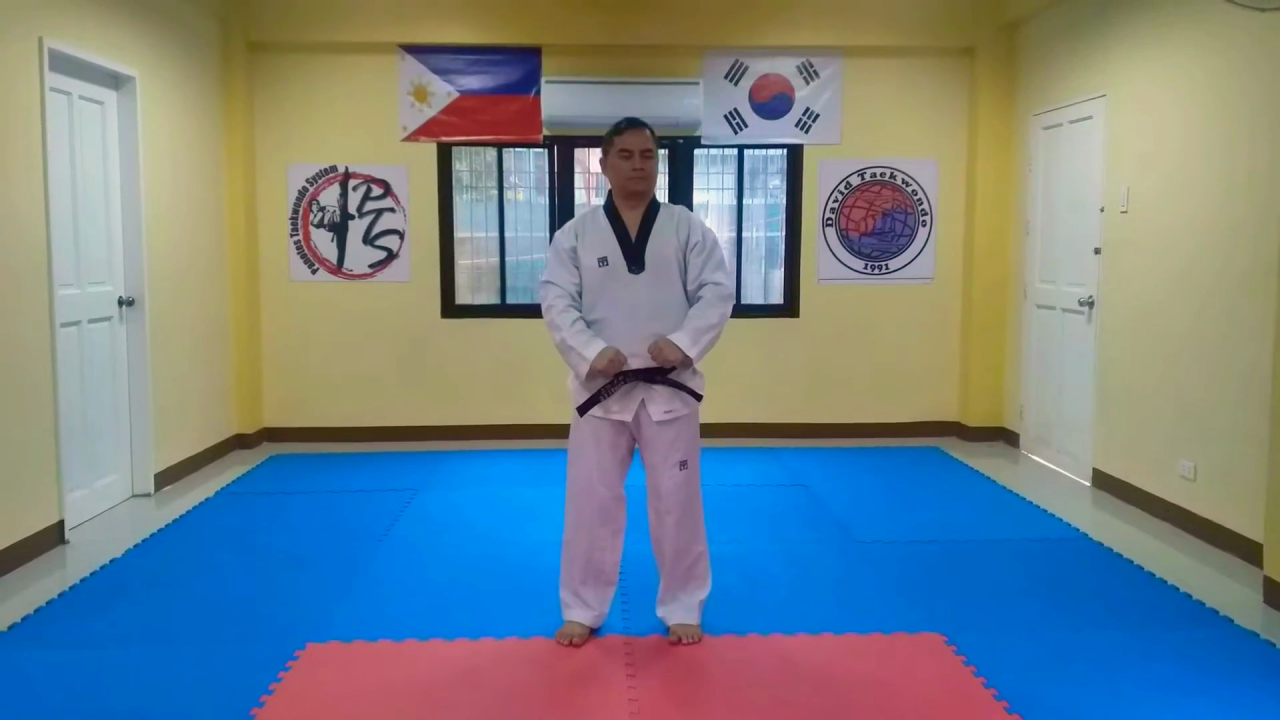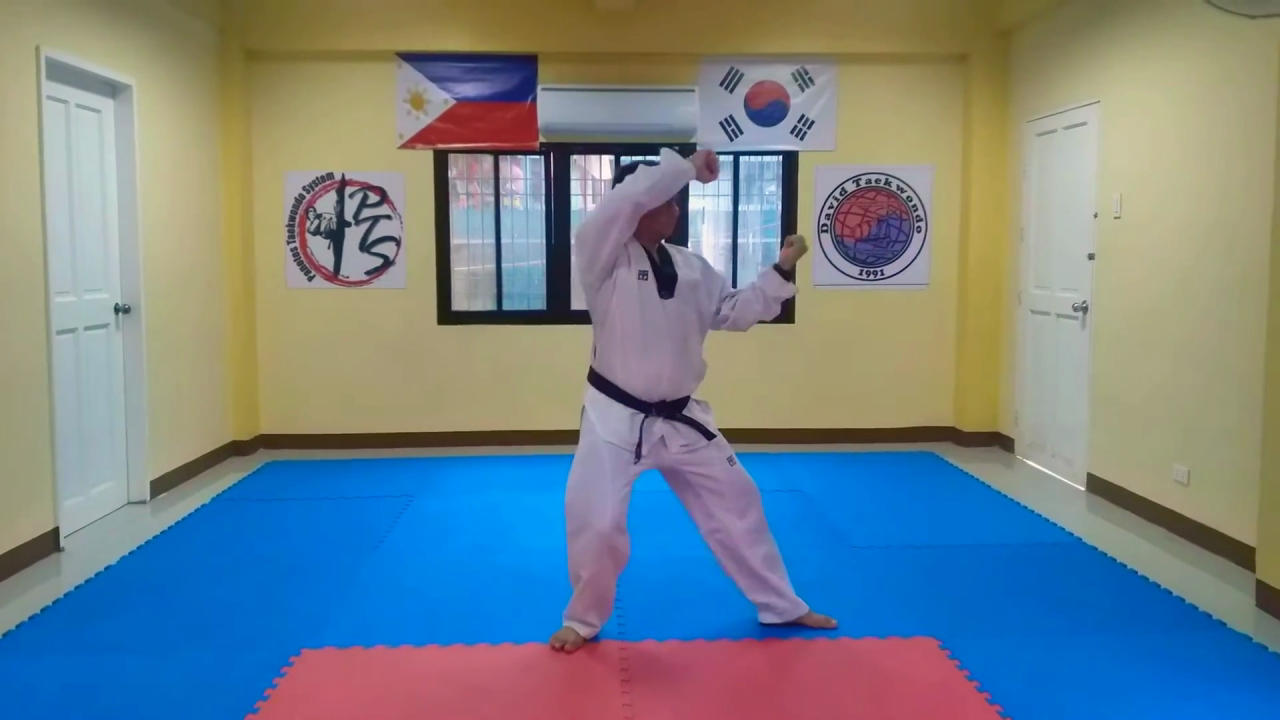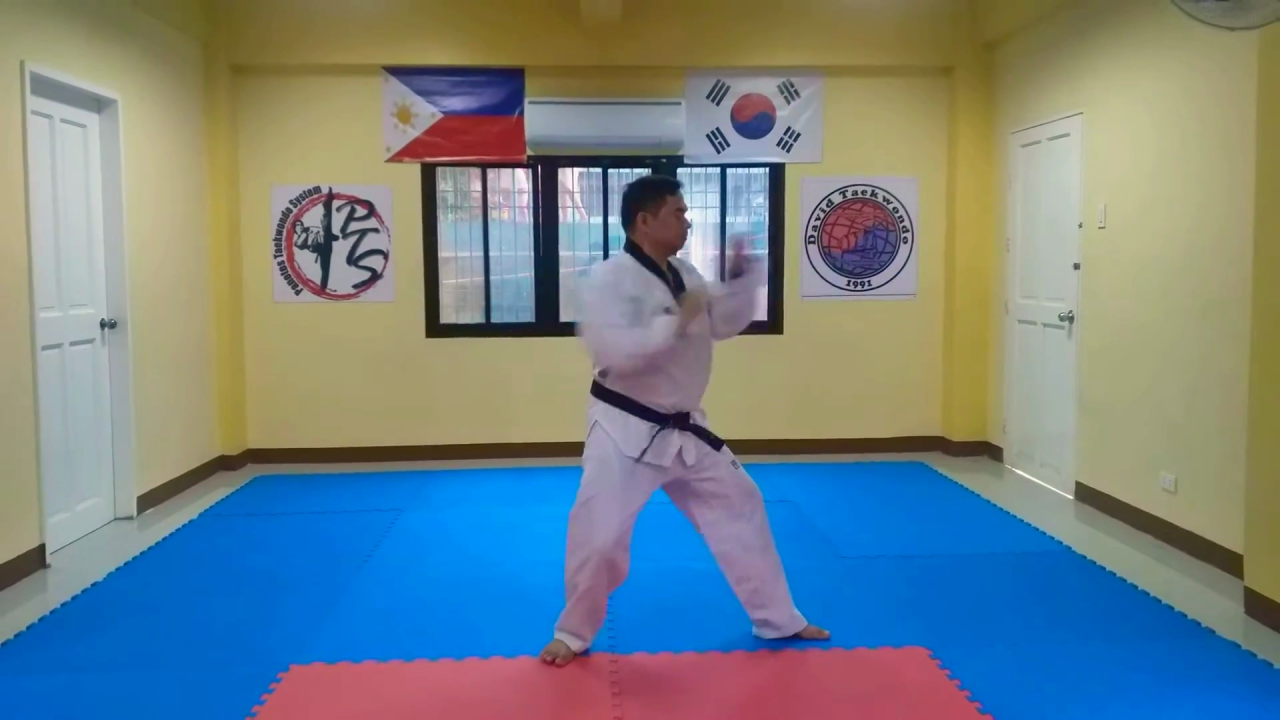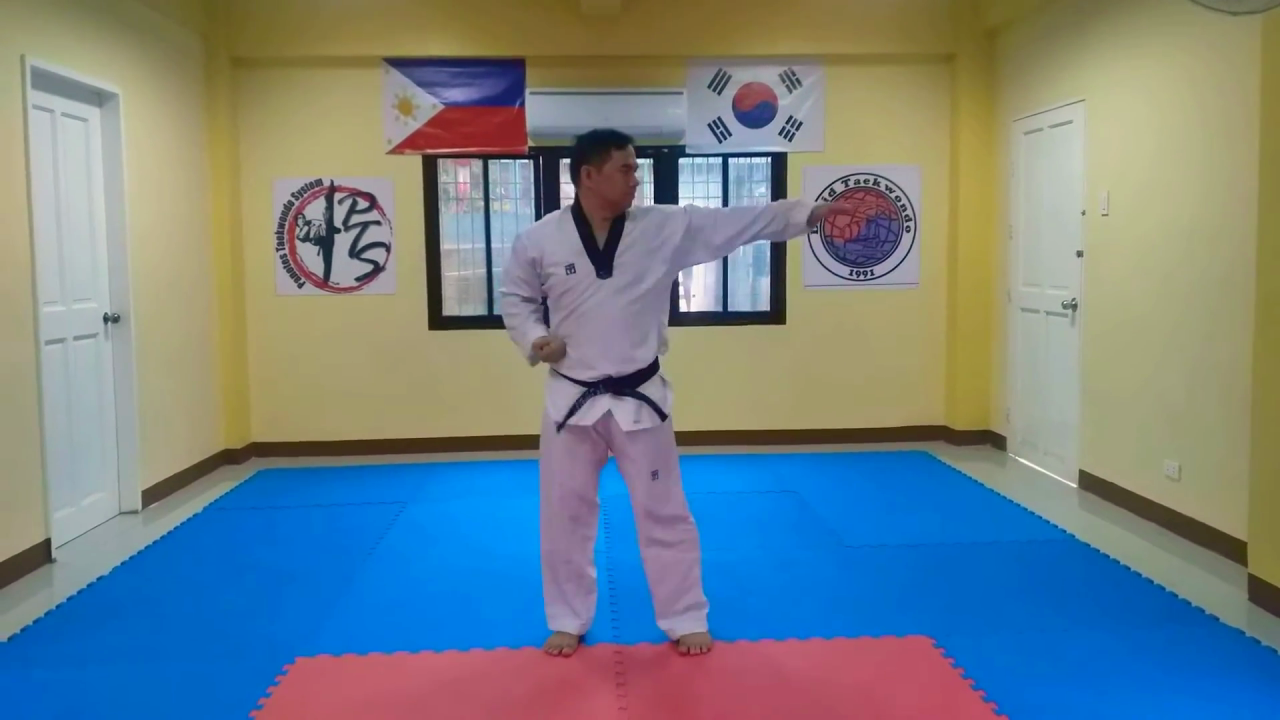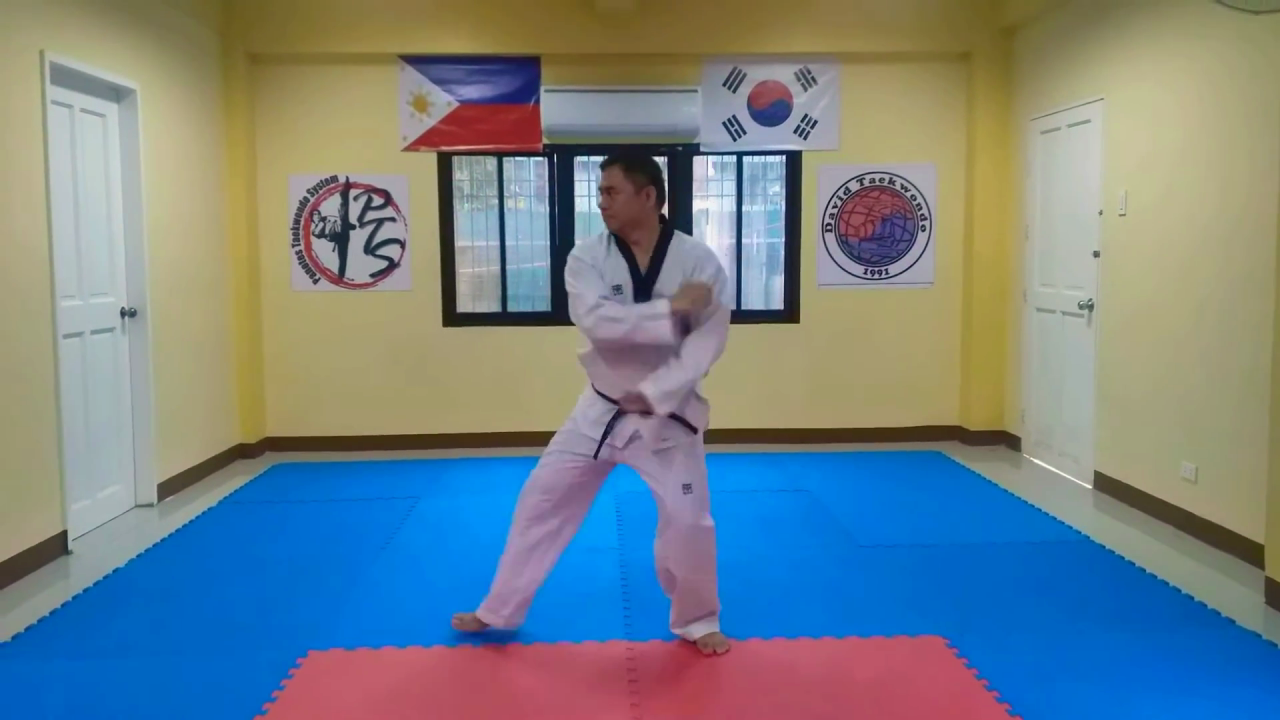
dt=1s
person 1, frame 1
left shoulder: (687, 228)
right shoulder: (576, 233)
left elbow: (717, 292)
right elbow: (556, 301)
left wrist: (685, 343)
right wrist: (590, 353)
left hip: (669, 386)
right hip: (601, 388)
left knee: (677, 501)
right knee: (592, 501)
left ankle: (682, 608)
right ankle: (582, 610)
person 1, frame 2
left shoulder: (690, 265)
right shoulder: (601, 252)
left elbow: (736, 311)
right elbow: (632, 194)
left wrist: (781, 270)
right wrist: (690, 165)
left hip: (681, 417)
right hip: (616, 417)
left knee: (738, 506)
right knee: (598, 524)
left ankle: (782, 606)
right ankle: (582, 619)
person 1, frame 3
left shoulder: (682, 273)
right shoulder: (611, 279)
left elbow: (730, 322)
right elbow: (615, 350)
left wrist: (740, 273)
right wrist: (678, 322)
left hip: (684, 429)
right hip: (623, 429)
left knee: (741, 510)
right knee: (600, 537)
left ankle: (780, 620)
right ankle: (573, 632)
person 1, frame 4
left shoulder: (665, 227)
right shoulder: (540, 239)
left elbow: (740, 221)
right elbow: (515, 297)
left wrist: (805, 213)
right wrist: (534, 339)
left hip: (638, 397)
right hip: (571, 398)
left knee: (664, 512)
right knee: (566, 513)
left ankle: (684, 619)
right ankle: (567, 621)
person 1, frame 5
left shoulder: (701, 263)
right shoulder: (588, 256)
left elbow: (706, 344)
right elbow: (596, 320)
left wrist: (654, 393)
right wrist: (668, 310)
left hip: (665, 414)
right hip: (600, 409)
left knee: (688, 521)
right knee: (541, 501)
left ankle: (698, 622)
right ankle: (498, 611)
